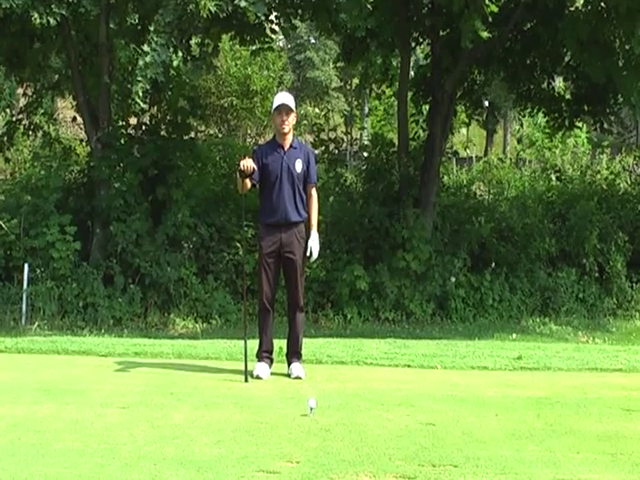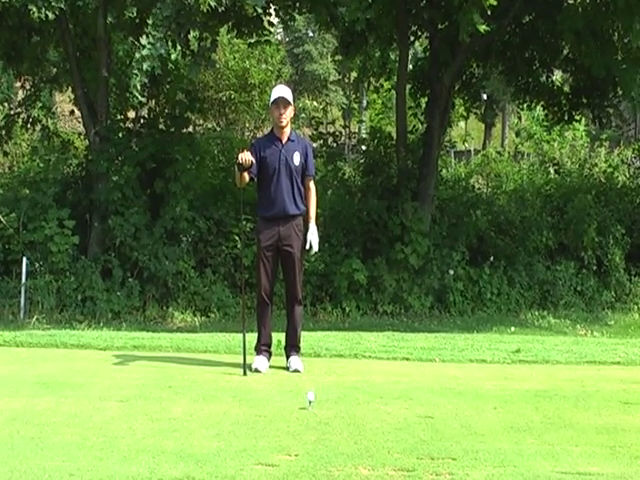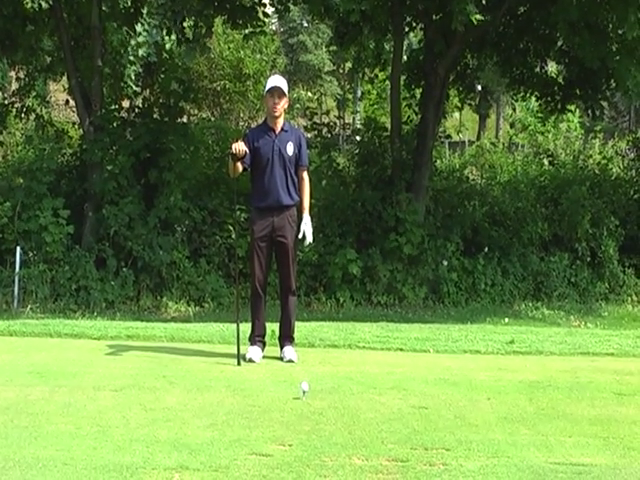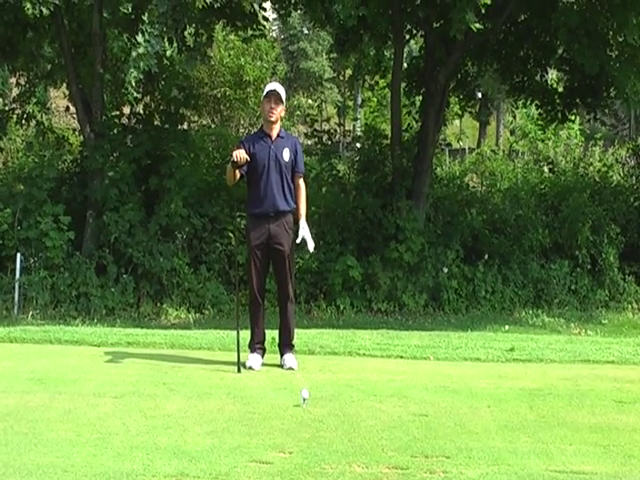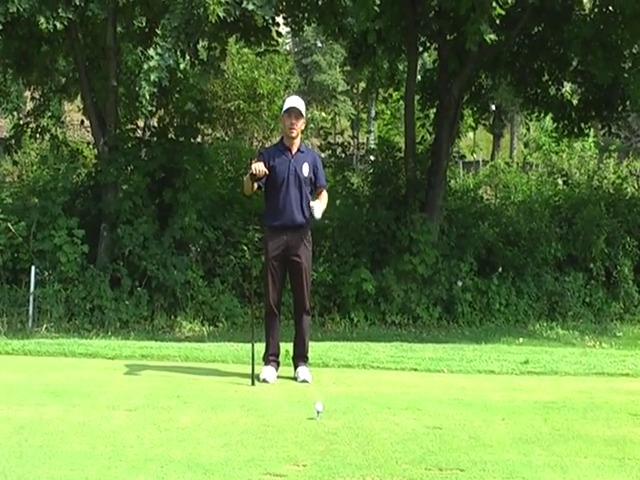
dt=1s
person 1, frame 1
left shoulder: (306, 153)
right shoulder: (262, 152)
left elbow: (312, 193)
right elbow: (244, 188)
left wrist: (314, 231)
right wrist: (243, 173)
left hip: (296, 231)
right hip: (268, 232)
left knee: (296, 298)
right knee: (266, 297)
left ankle: (295, 359)
right ankle: (264, 358)
person 1, frame 2
left shoulder: (303, 146)
right shoulder: (259, 146)
left elbow: (309, 186)
right elbow: (242, 182)
left wrist: (312, 224)
right wrist: (241, 167)
left hip: (293, 224)
right hip: (266, 225)
left knee: (294, 291)
right knee: (264, 291)
left ankle: (293, 352)
right ankle: (262, 351)
person 1, frame 3
left shoulder: (296, 136)
right shoulder: (253, 136)
left elbow: (303, 177)
right elbow: (235, 172)
left wrist: (306, 215)
right wrist: (235, 156)
left hip: (287, 215)
right hip: (260, 215)
left knee: (288, 282)
right knee: (258, 281)
left ankle: (287, 342)
right ankle: (256, 341)
person 1, frame 4
left shoulder: (292, 143)
right shoulder: (249, 142)
left elbow: (299, 183)
right elbow: (231, 180)
left wrist: (302, 221)
right wrist: (233, 163)
left hip: (283, 222)
right hip: (256, 222)
left knee: (286, 288)
right knee: (256, 288)
left ankle: (287, 350)
right ankle: (256, 349)
person 1, frame 5
left shoulder: (312, 158)
right shoulder: (268, 155)
left elbow: (321, 193)
right elbow: (248, 190)
left wrist: (320, 206)
right wrist: (252, 174)
left hip: (301, 235)
right hip: (274, 235)
left knee: (302, 301)
right knee: (272, 300)
left ankle: (301, 362)
right ankle: (271, 361)
